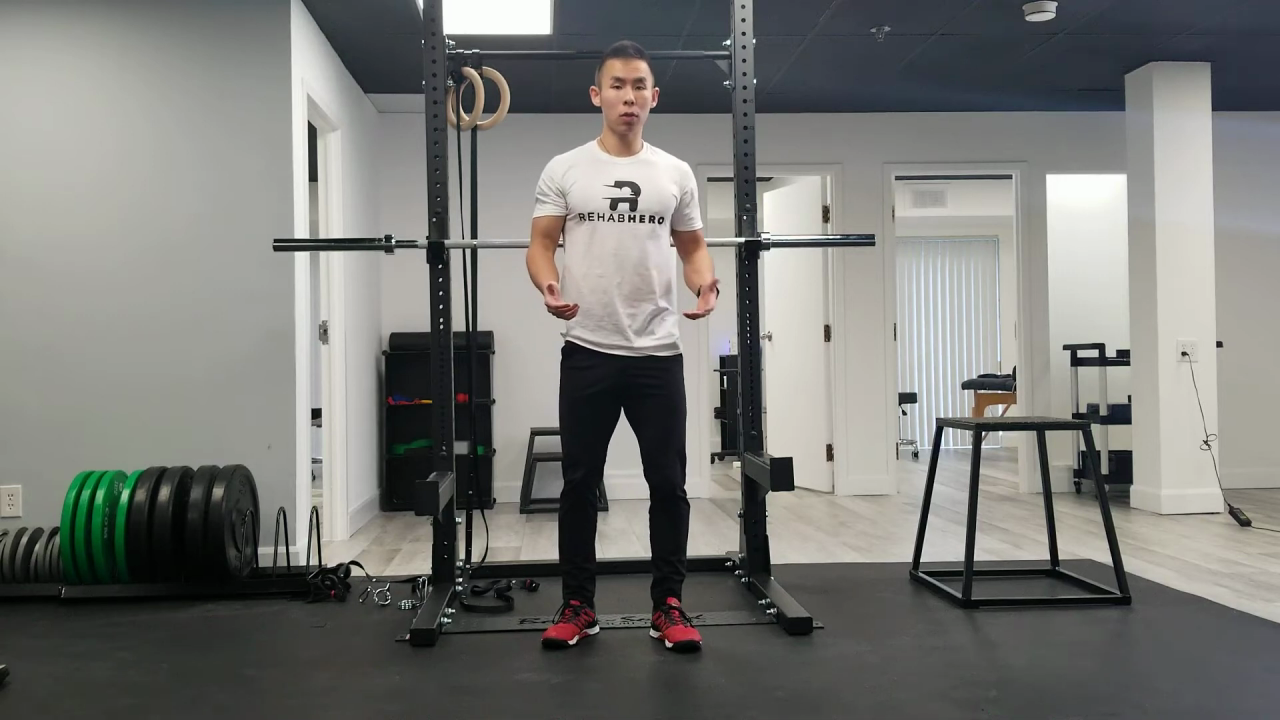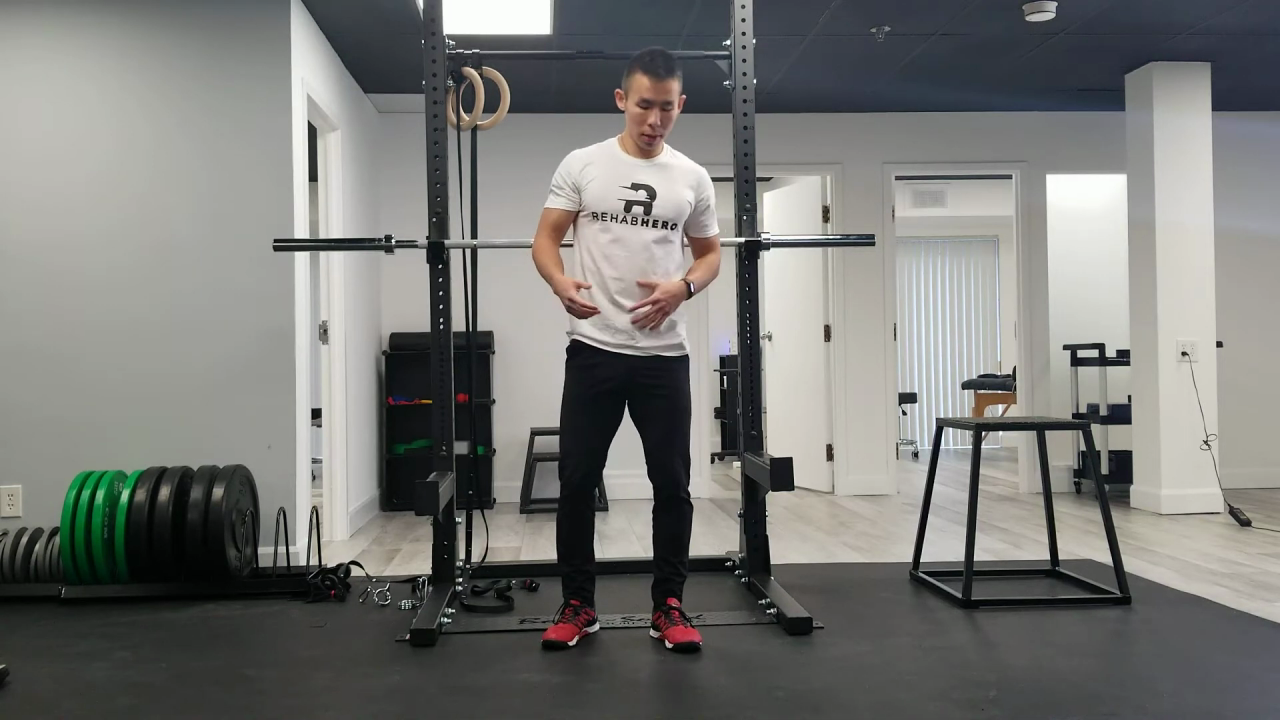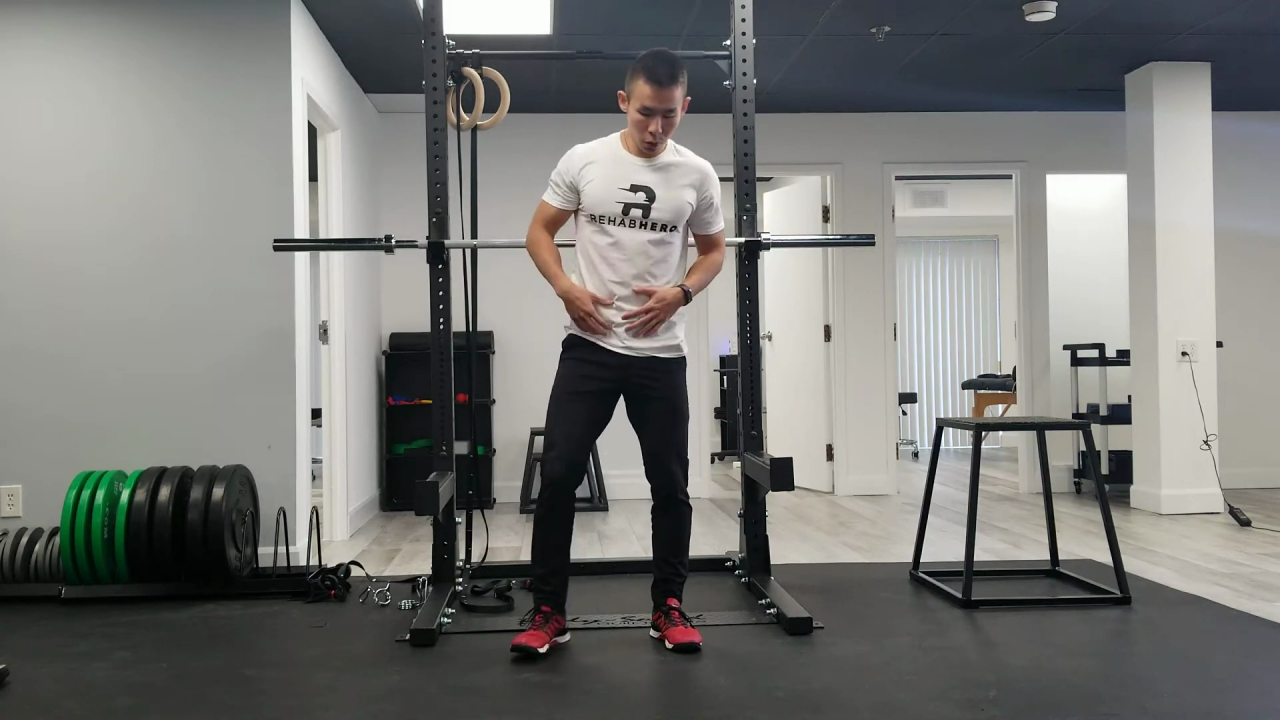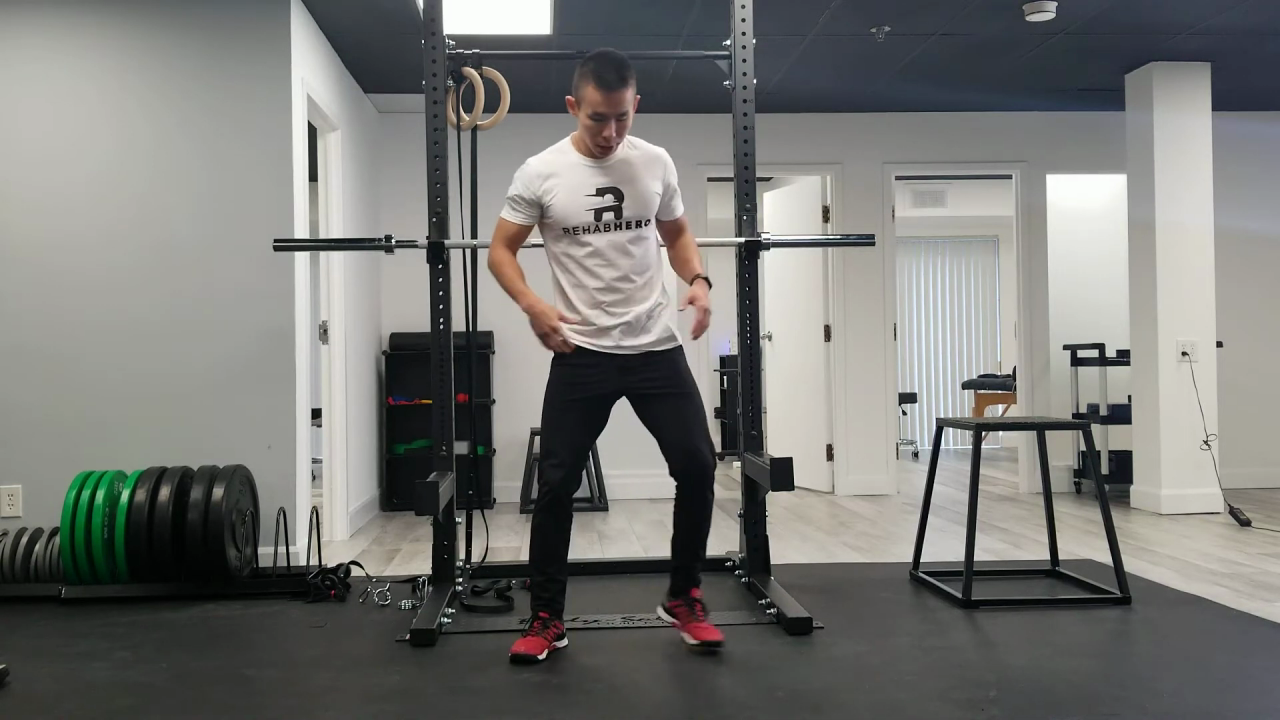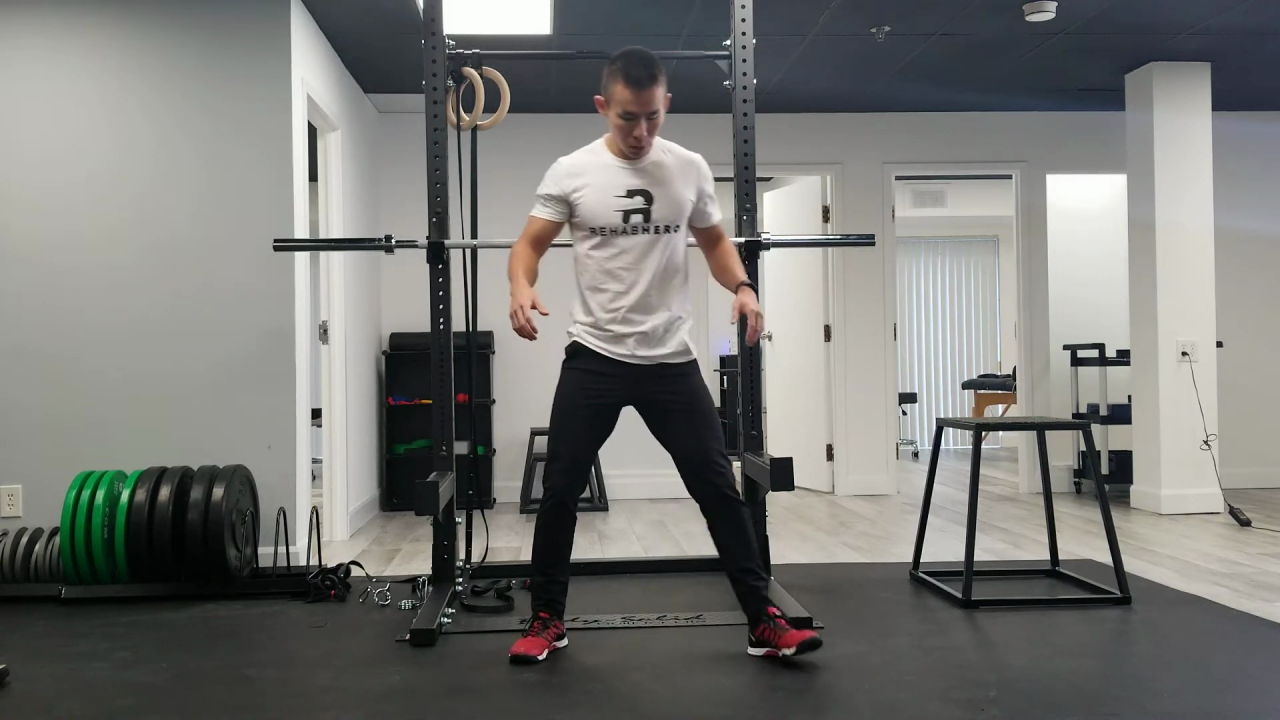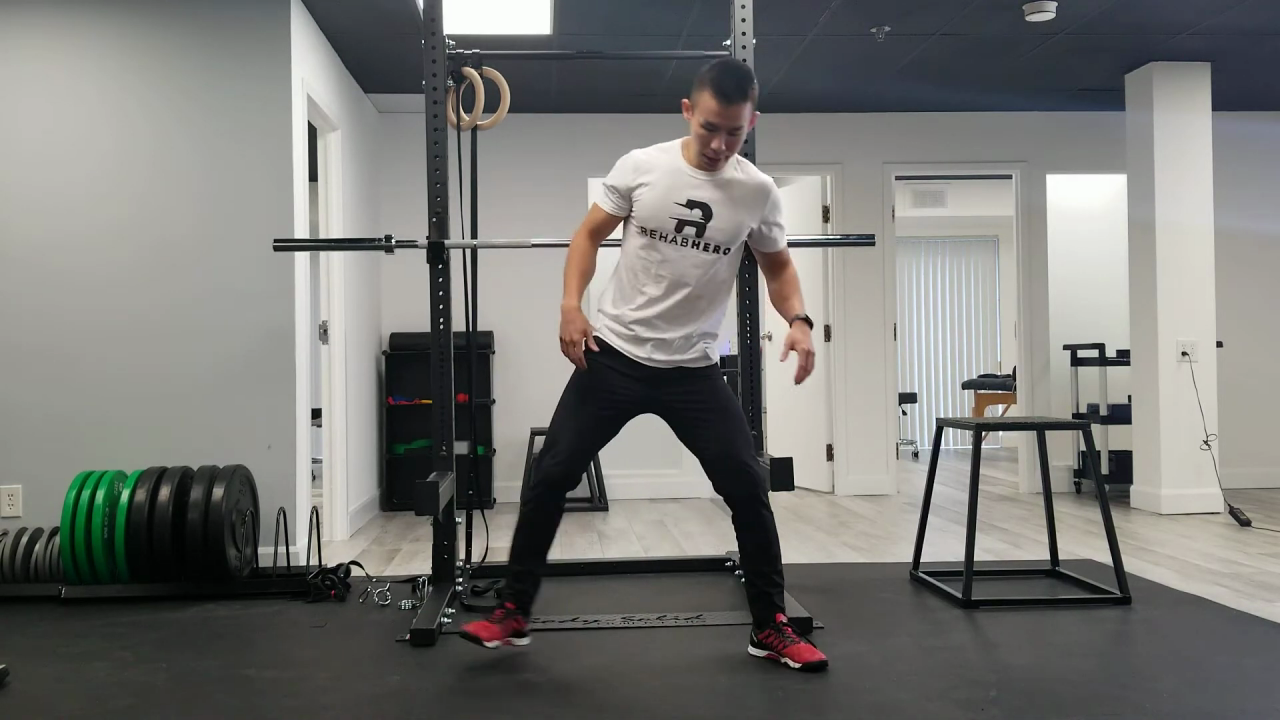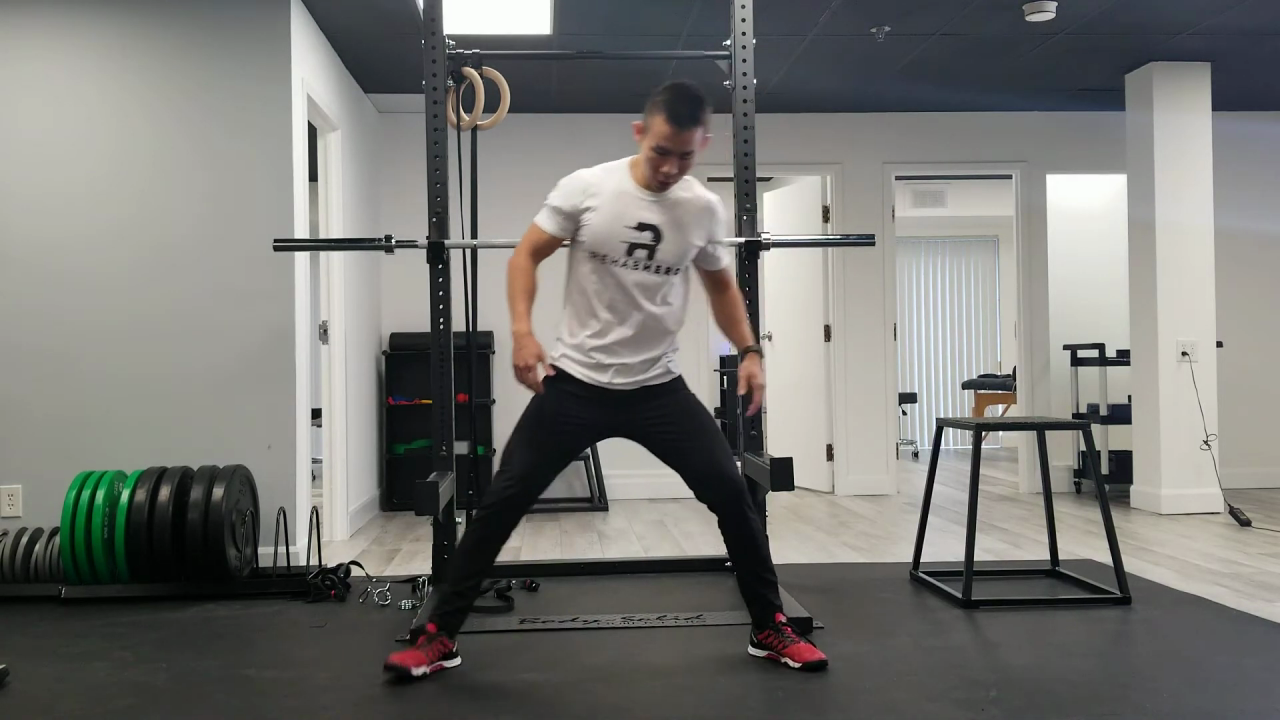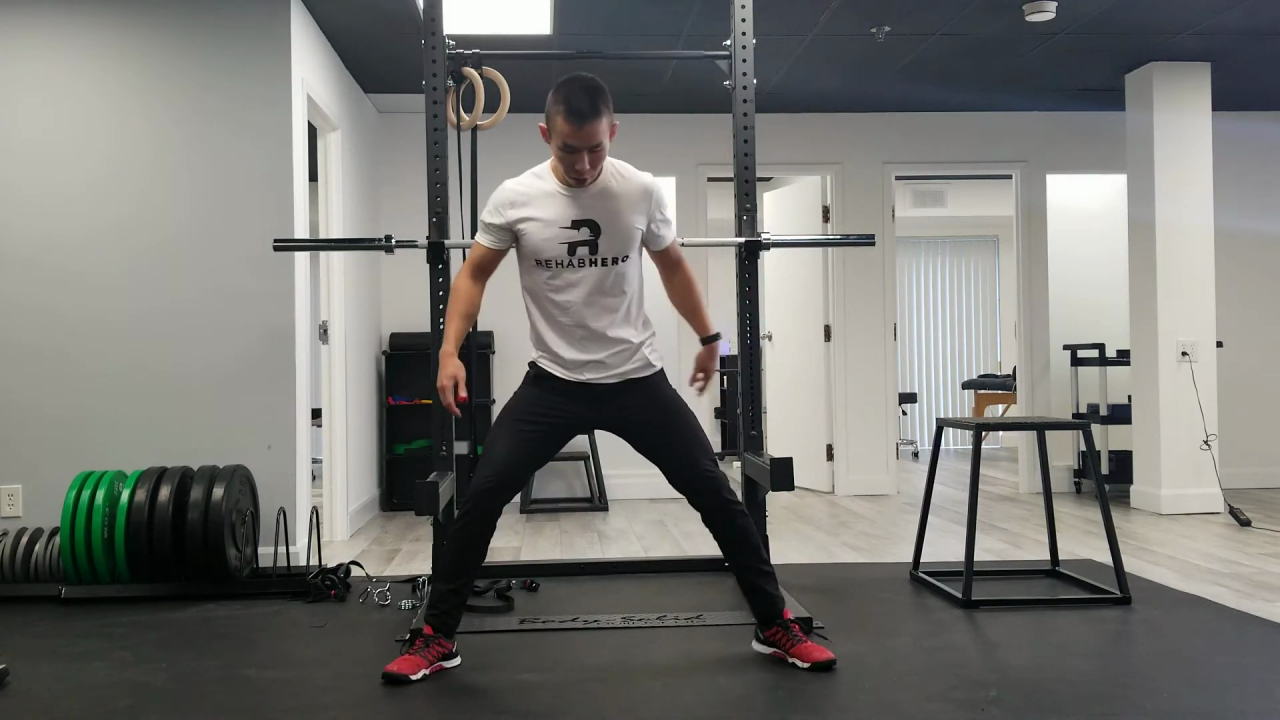
dt=0.3s
person 1, frame 1
left shoulder: (676, 173)
right shoulder: (564, 169)
left elbow: (692, 246)
right elbow: (541, 243)
left wrist: (704, 283)
right wrist: (548, 285)
left hip: (657, 353)
right hip: (587, 352)
left knee: (668, 483)
right knee: (579, 483)
left ankle: (668, 606)
right ankle: (578, 606)
person 1, frame 2
left shoulder: (693, 178)
right shoulder: (581, 164)
left elbow: (709, 252)
right elbow: (545, 237)
left wrist: (683, 288)
right wrist: (558, 280)
left hip: (663, 353)
right hip: (593, 350)
left knee: (671, 483)
right knee: (577, 479)
left ankle: (668, 606)
right ankle: (578, 604)
person 1, frame 3
left shoulder: (697, 174)
right shoulder: (582, 161)
left elbow: (713, 250)
right elbow: (538, 230)
left wrist: (679, 293)
right wrist: (566, 288)
left hip: (660, 353)
right hip: (589, 346)
left knee: (670, 484)
right knee: (559, 474)
left ankle: (668, 607)
right ankle: (549, 612)
person 1, frame 4
left shoulder: (657, 163)
right shoulder: (538, 173)
left elbow: (677, 232)
right elbow: (502, 249)
left wrist: (697, 280)
right wrist: (534, 303)
left hip: (657, 347)
right hip: (580, 352)
left knee: (697, 467)
right knee: (556, 486)
left ankle: (684, 597)
right ankle: (545, 619)
person 1, frame 5
left shoulder: (689, 168)
right shoulder: (570, 172)
left elbow: (714, 241)
right elbow: (529, 244)
left wrist: (741, 287)
right wrist: (521, 289)
left hip: (670, 359)
right hip: (594, 357)
left knee: (716, 486)
right knee: (561, 490)
left ankle: (764, 621)
right ankle: (546, 619)
person 1, frame 6
left shoulder: (759, 192)
right shoulder: (640, 166)
left elbow: (778, 266)
right elbow: (588, 236)
left wrist: (799, 320)
right wrist: (572, 305)
left hip: (692, 367)
right hip: (615, 355)
left knee: (747, 488)
right knee: (551, 477)
left ankle: (772, 627)
right ankle: (512, 611)
person 1, frame 7
left shoulder: (705, 209)
right shoulder: (584, 188)
left elbow: (721, 285)
right elbow: (526, 255)
left wrist: (749, 352)
right wrist: (522, 330)
left hip: (657, 387)
right hip: (575, 381)
left knee: (729, 492)
right knee: (505, 498)
left ankle: (769, 627)
right ankle: (439, 634)
person 1, frame 8
left shoulder: (640, 191)
right shoulder: (514, 197)
left elbow: (672, 267)
right elbow: (473, 274)
left wrist: (709, 339)
right wrist: (450, 350)
left hip: (635, 379)
right hip: (553, 382)
left knee: (713, 493)
right knee: (482, 496)
left ankle: (776, 626)
right ankle: (435, 637)
